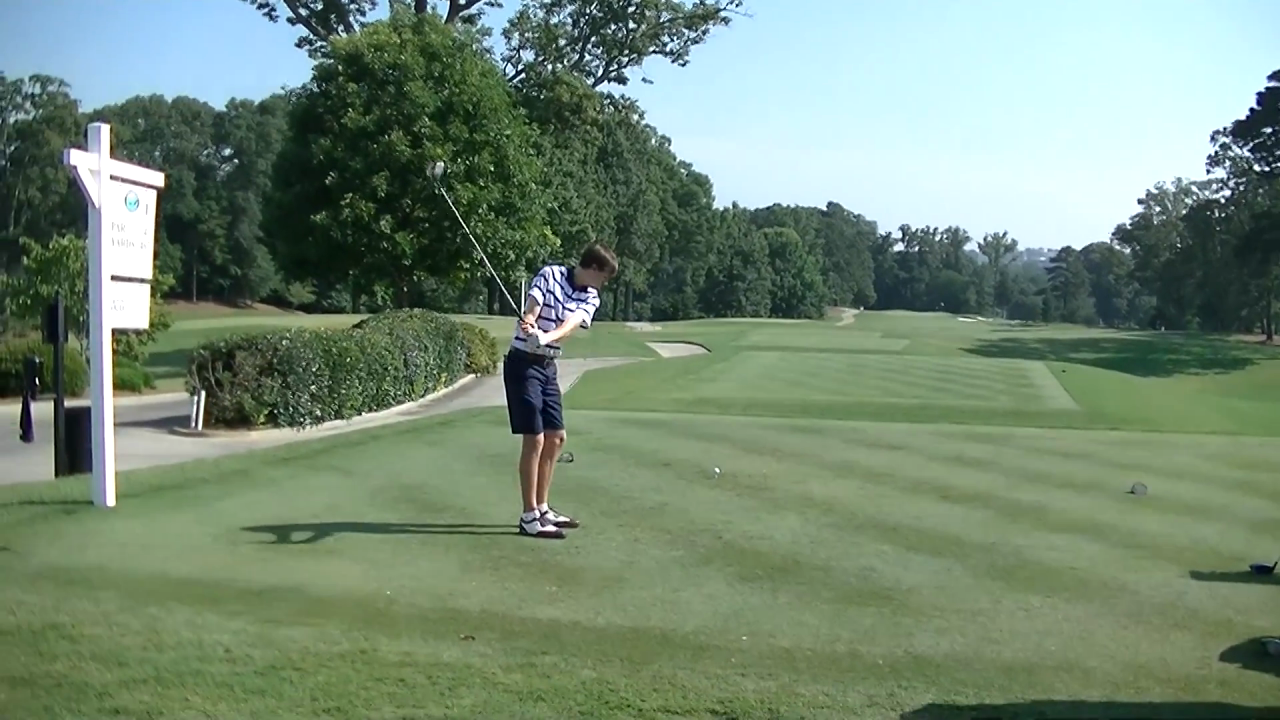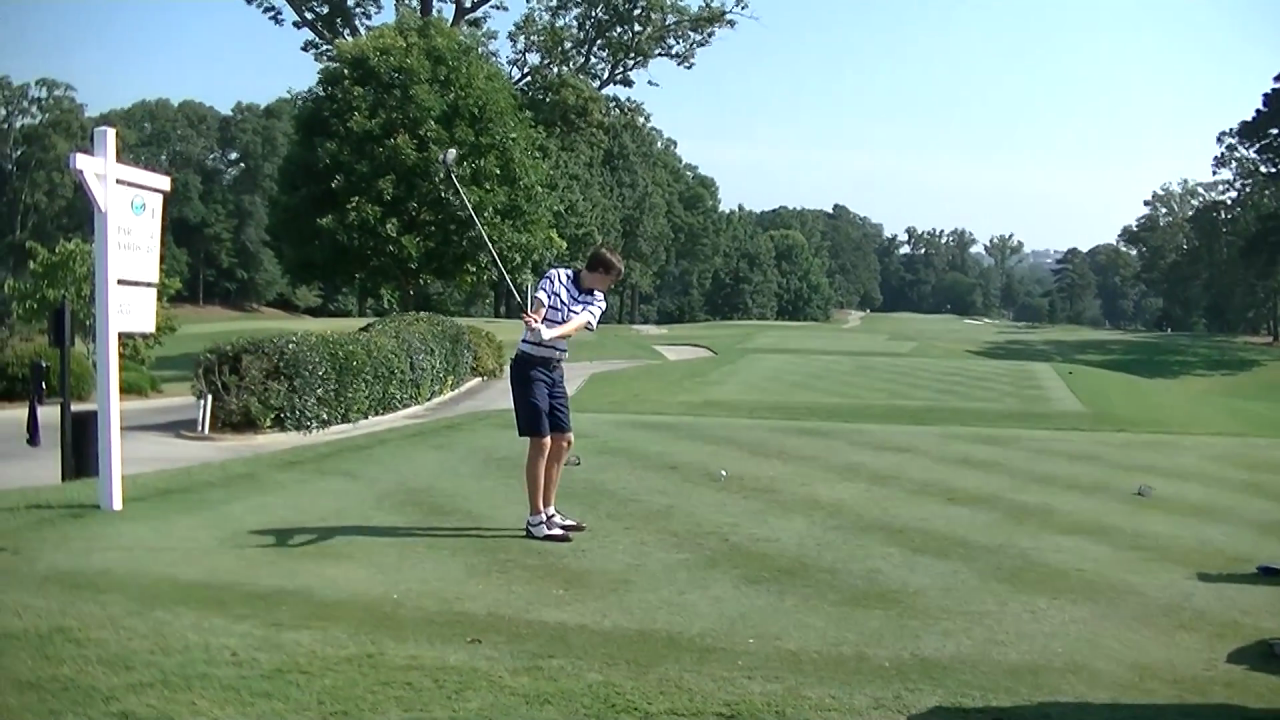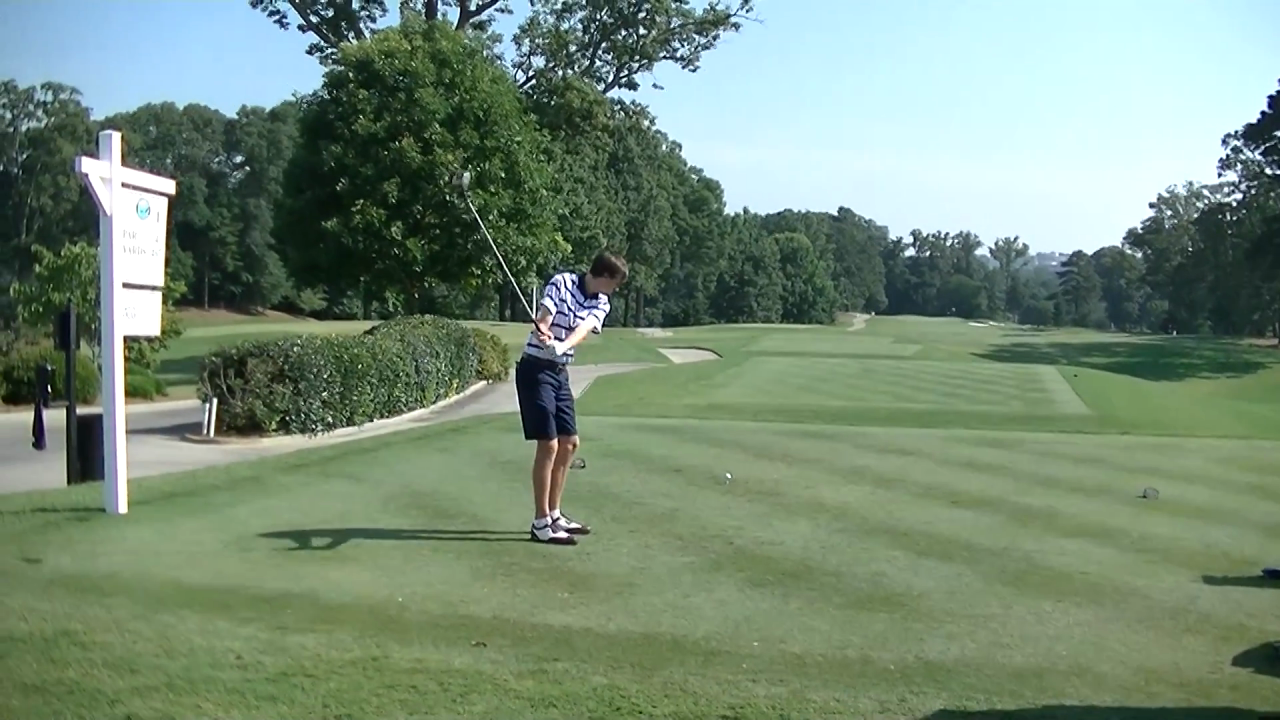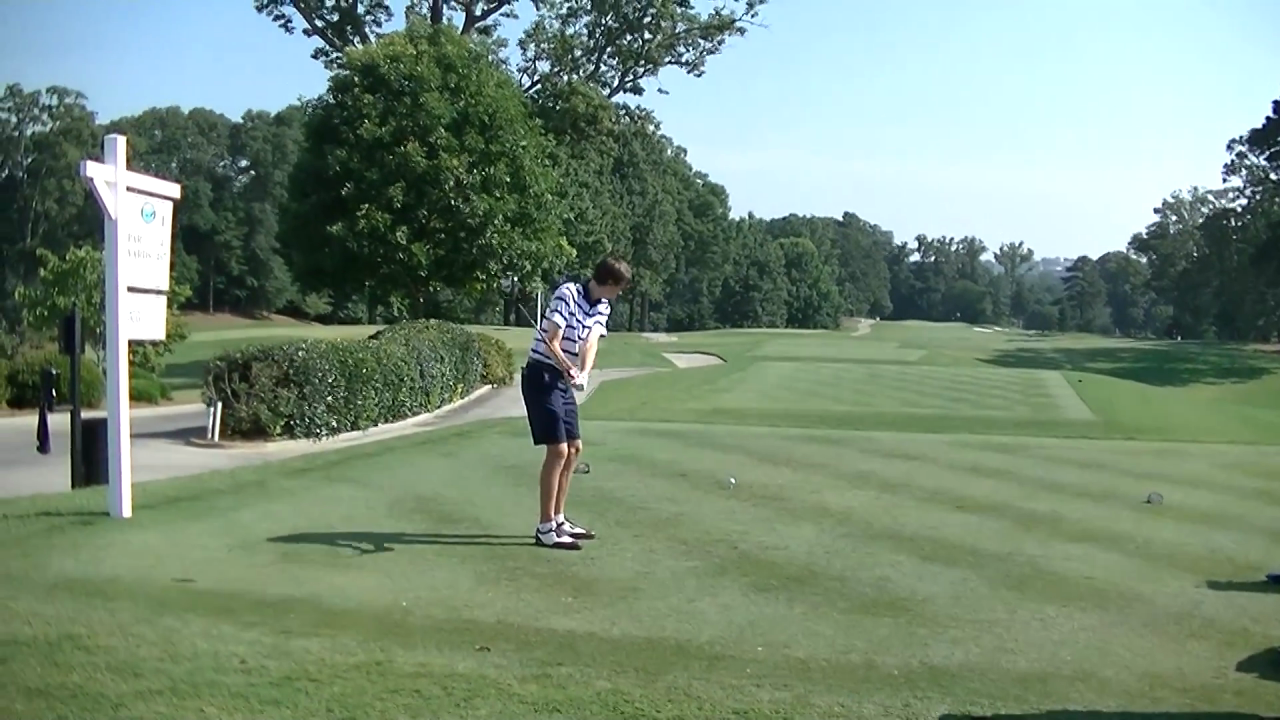
dt=0.1s
person 1, frame 1
left shoulder: (591, 299)
right shoulder: (549, 275)
left elbow: (569, 325)
right elbow: (528, 316)
left wrist: (544, 336)
right wrist: (530, 325)
left hip: (547, 367)
right hip: (523, 363)
left knee: (555, 438)
right knee: (534, 439)
left ankle: (541, 509)
right ankle: (529, 517)
person 1, frame 2
left shoulder: (597, 301)
right shoulder: (556, 278)
left elbow: (574, 326)
right elbow: (534, 317)
left wrist: (548, 333)
right wrist: (535, 323)
left hip: (554, 369)
right hip: (529, 366)
left knee: (563, 441)
right knee: (541, 442)
left ankle: (548, 511)
right ankle: (536, 520)
person 1, frame 3
left shoulder: (601, 304)
right shoulder: (561, 283)
left elbow: (581, 332)
right elbow: (541, 325)
left wrist: (560, 345)
right wrist: (543, 333)
left hip: (559, 372)
right hip: (535, 369)
left knee: (569, 443)
right knee: (549, 445)
left ankle: (553, 514)
right ankle: (541, 523)
person 1, frame 4
left shoulder: (602, 308)
right shoulder: (567, 295)
left elbow: (589, 346)
right elbow: (551, 344)
left wrist: (582, 373)
right wrist: (571, 372)
left hip: (559, 378)
right hip: (541, 376)
left knee: (573, 448)
right knee: (558, 449)
left ankle: (557, 519)
right ankle: (545, 528)
